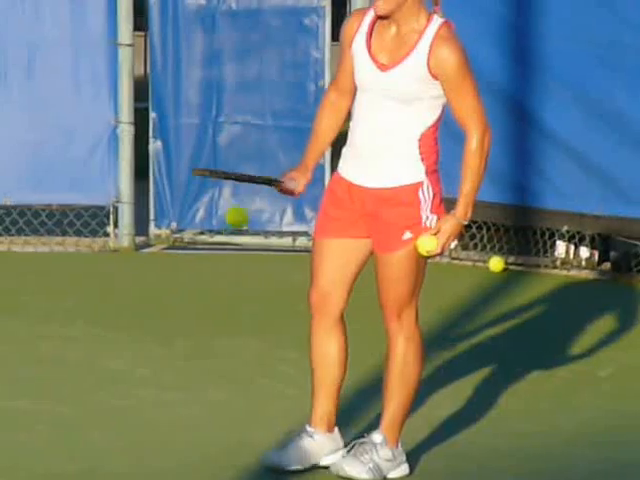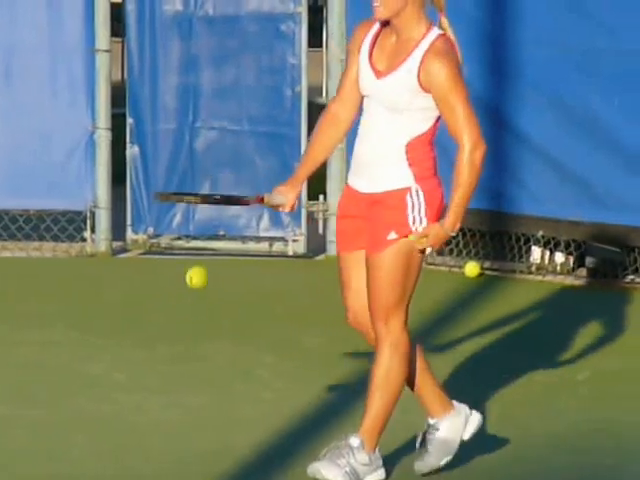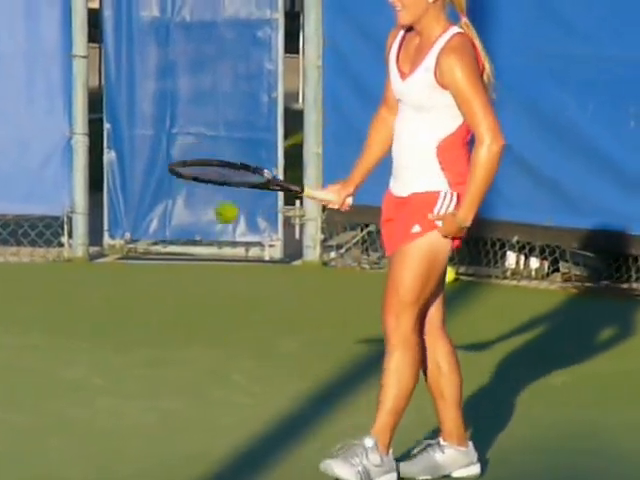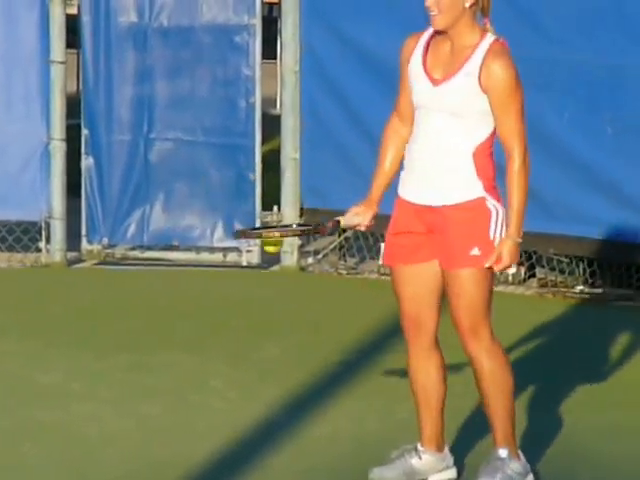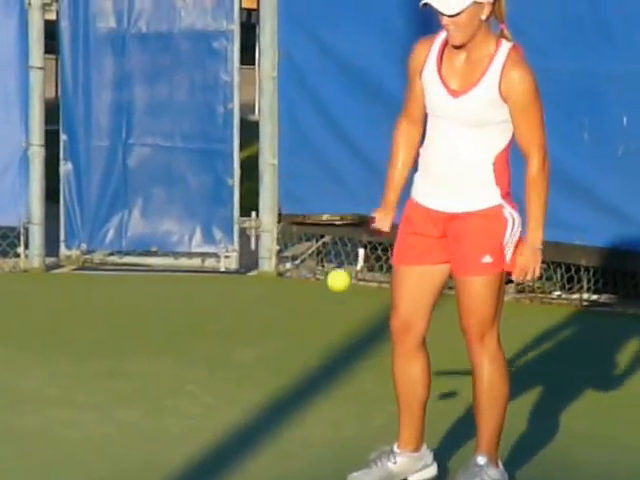
dt=0.5s
person 1, frame 1
left shoulder: (442, 47)
left elbow: (478, 133)
left wrist: (462, 212)
right wrist: (307, 164)
left hip: (407, 194)
right hip: (349, 186)
left knee: (398, 318)
right knee: (323, 303)
right ankle: (322, 432)
person 1, frame 2
left shoulder: (436, 58)
left elbow: (472, 145)
right elbow: (341, 111)
left wrist: (451, 221)
right wrist: (299, 178)
left hip: (407, 199)
right hip: (360, 193)
left knee: (386, 323)
right knee: (361, 318)
right ankle: (447, 414)
person 1, frame 3
left shoulder: (453, 55)
right shoulder: (399, 40)
left elbow: (492, 140)
left wrist: (465, 213)
right wrist: (352, 181)
left hip: (439, 201)
right hip: (402, 197)
left knee: (398, 321)
right knee: (426, 325)
person 1, frame 4
left shoulder: (494, 61)
right shoulder: (415, 47)
left elbow: (517, 153)
left wrist: (513, 231)
right wrist: (373, 198)
left hip: (467, 208)
right hip: (413, 207)
left knee: (474, 335)
right knee: (416, 332)
person 1, frame 5
left shoulder: (512, 71)
right shoulder: (425, 52)
left elbow: (536, 159)
left wrist: (534, 239)
right wrist: (389, 200)
left hip: (483, 217)
right hip: (425, 212)
left knee: (480, 341)
right knee: (404, 329)
